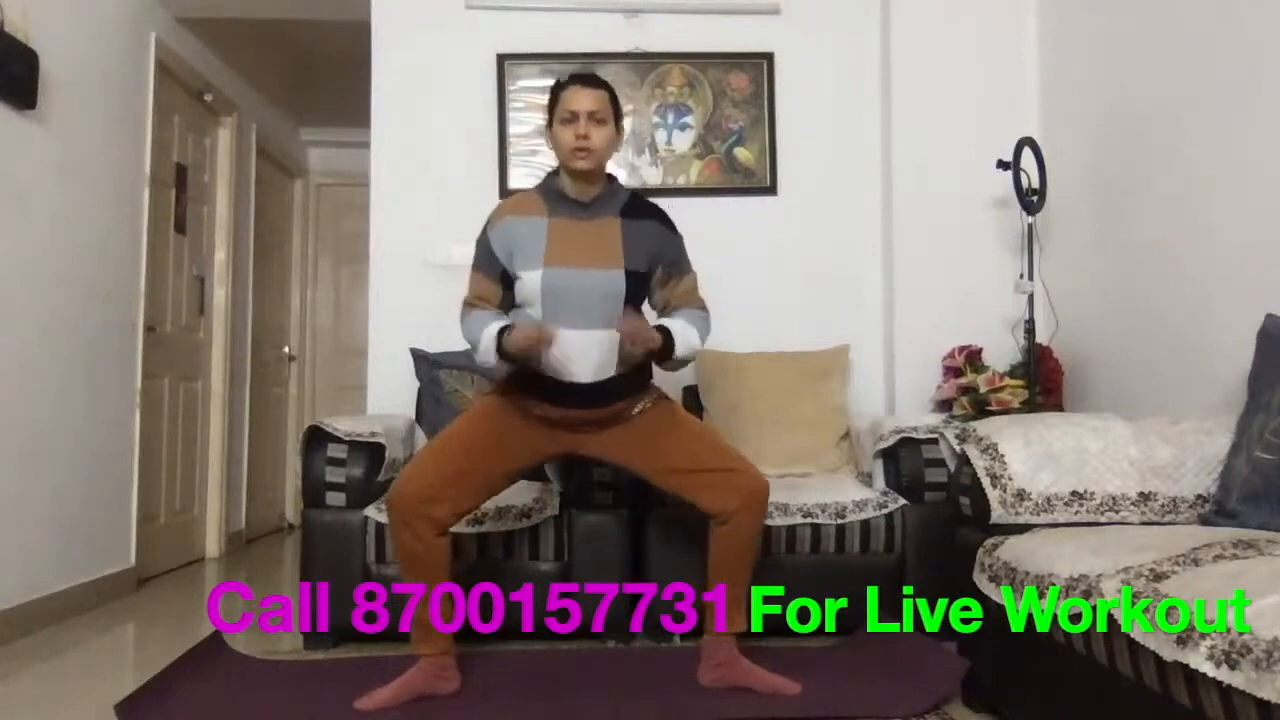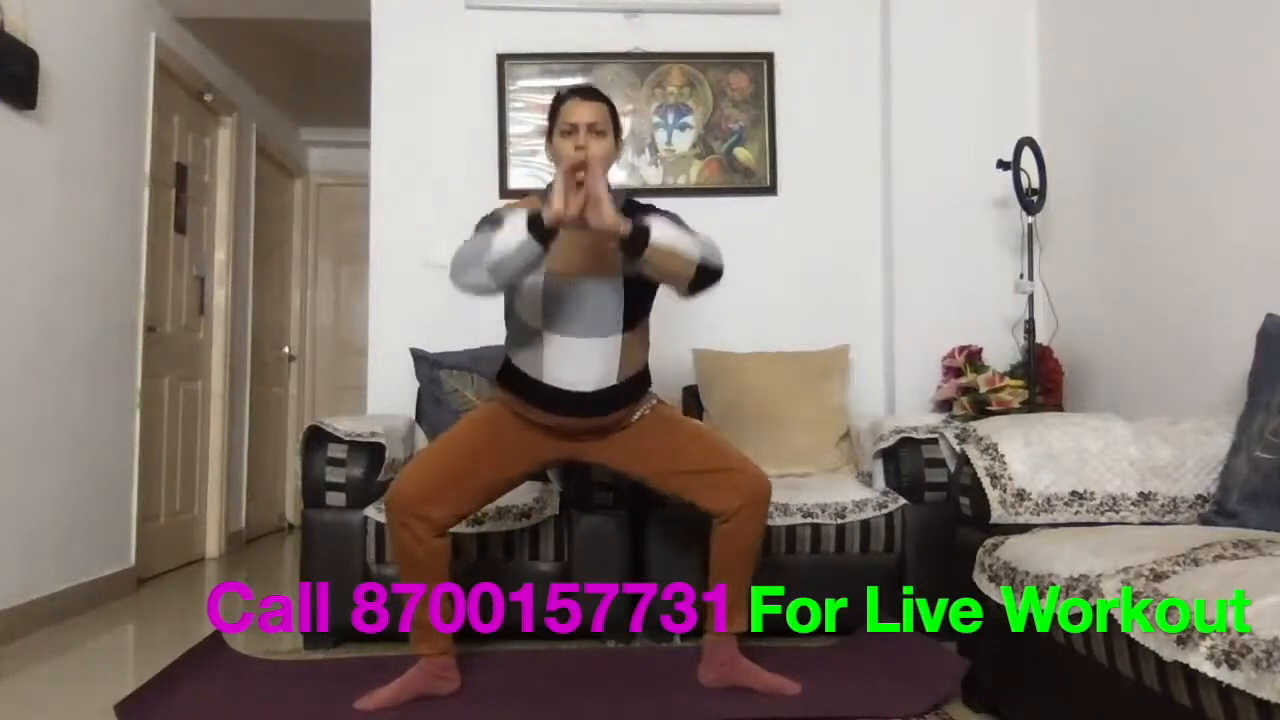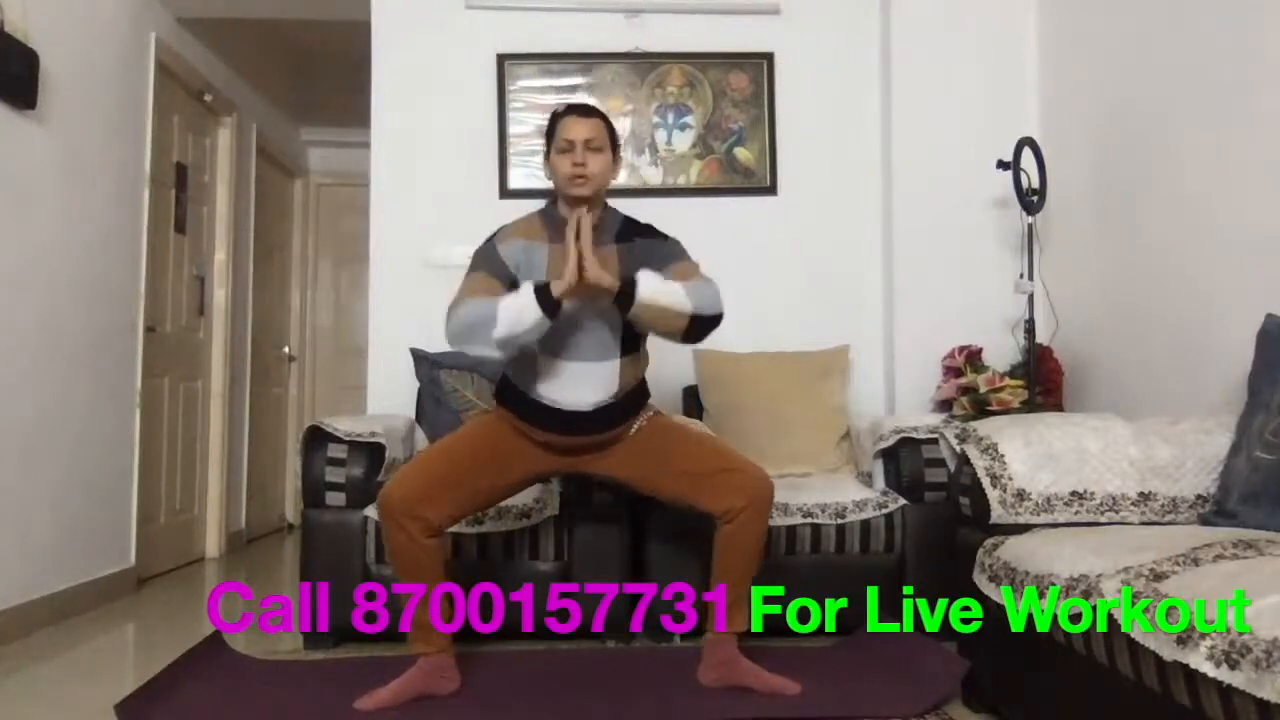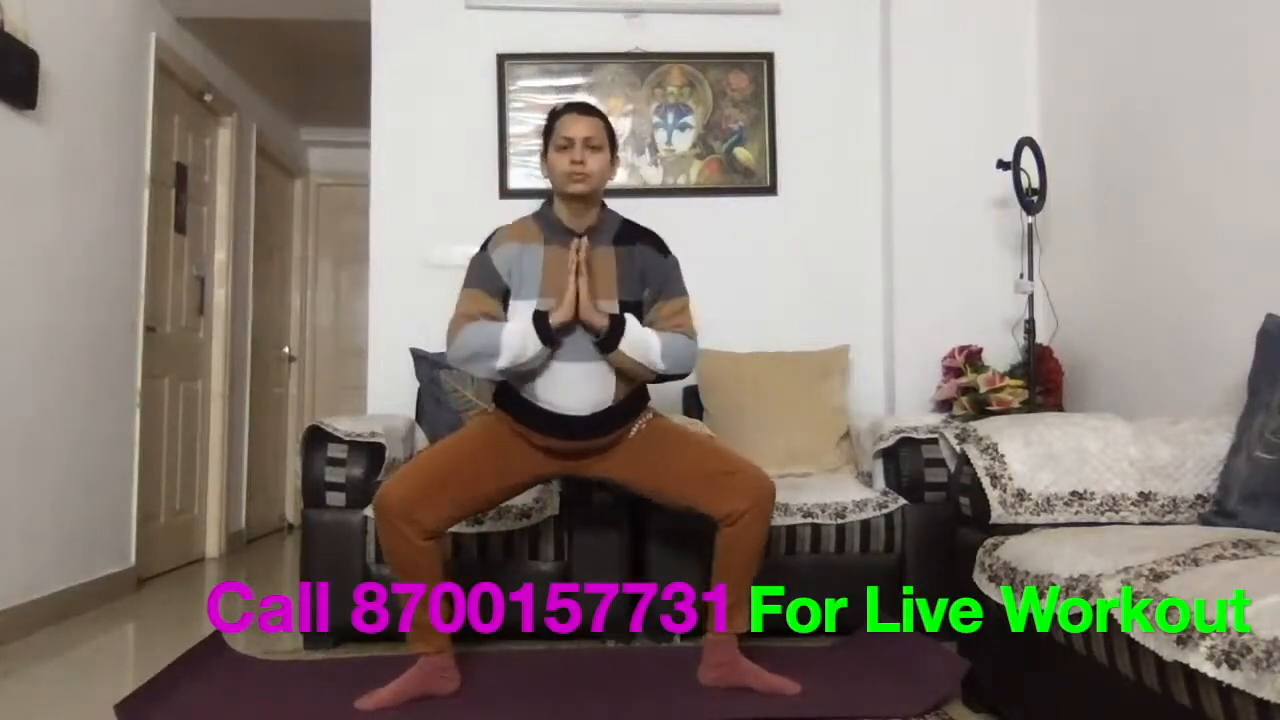
dt=0.4s
person 1, frame 1
left shoulder: (650, 224)
right shoulder: (511, 220)
left elbow: (694, 318)
right elbow: (475, 316)
left wrist: (659, 337)
right wrist: (505, 340)
left hip: (627, 406)
right hip: (525, 404)
left knee: (744, 491)
right knee: (412, 500)
left ankle: (721, 653)
right ankle: (435, 661)
person 1, frame 2
left shoulder: (642, 223)
right shoulder: (520, 220)
left elbow: (704, 269)
right elbow: (468, 272)
left wrist: (624, 226)
right wrist: (546, 220)
left hip: (626, 414)
right hip: (524, 412)
left knee: (747, 491)
right knee: (410, 501)
left ankle: (722, 653)
right ankle: (434, 662)
person 1, frame 3
left shoulder: (647, 244)
right shoulder: (512, 243)
left elbow: (705, 311)
right elbow: (464, 327)
left wrist: (610, 284)
right wrist: (554, 290)
left hip: (623, 425)
right hip: (522, 425)
left knee: (749, 491)
right knee: (403, 503)
left ankle: (722, 653)
right ankle: (434, 661)
person 1, frame 4
left shoulder: (646, 251)
right shoulder: (506, 247)
left elbow: (680, 356)
right elbow: (465, 348)
left wrist: (602, 322)
right wrist: (553, 318)
left hip: (623, 428)
right hip: (521, 427)
left knee: (751, 493)
right knee: (399, 505)
left ankle: (723, 654)
right ankle: (433, 661)
